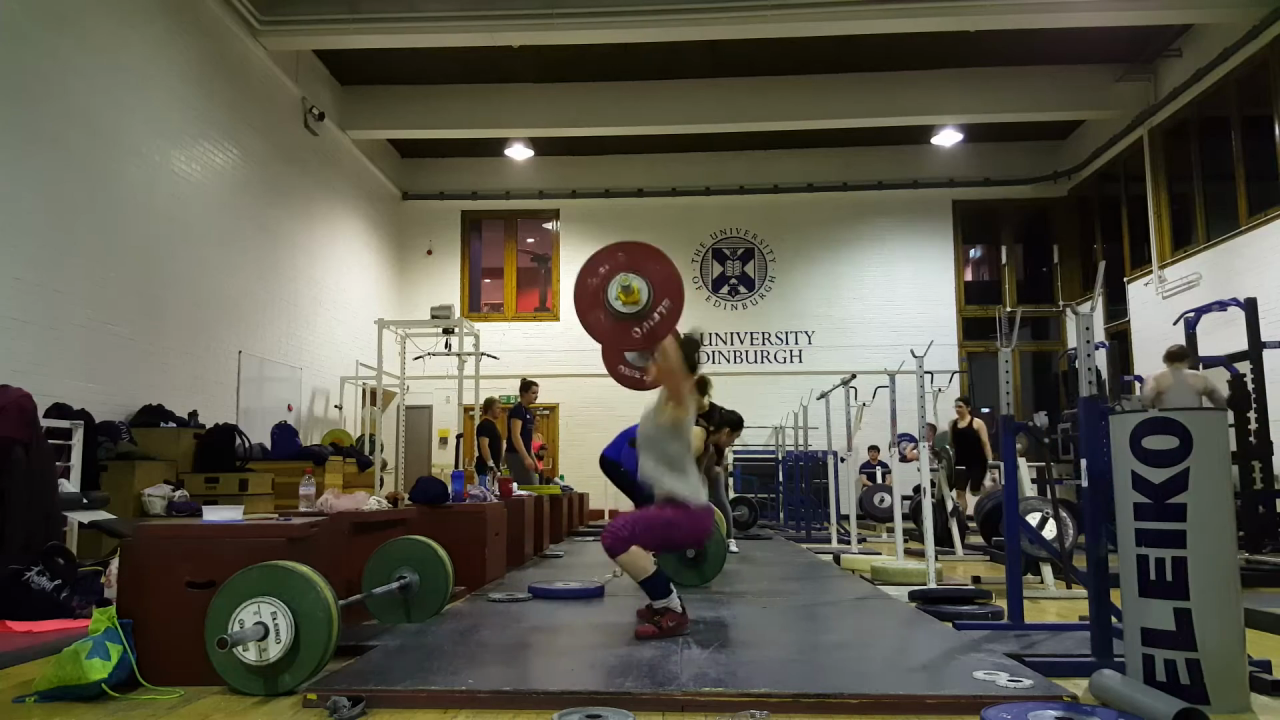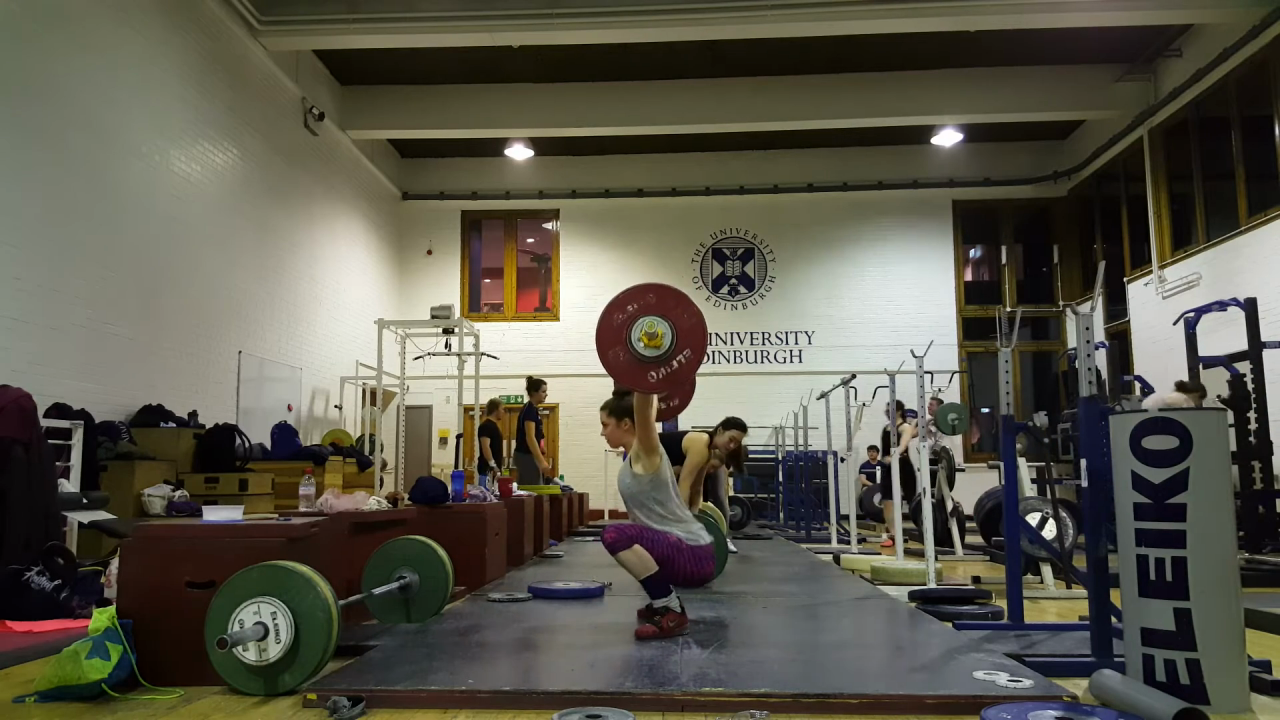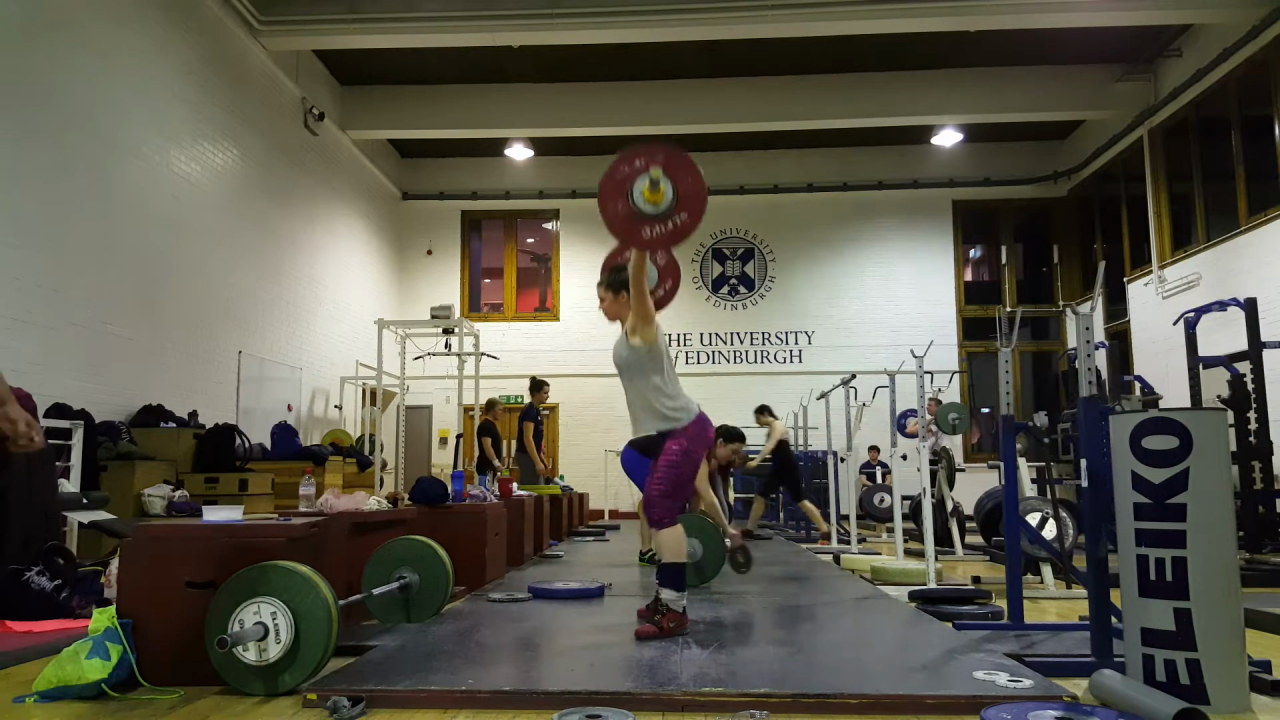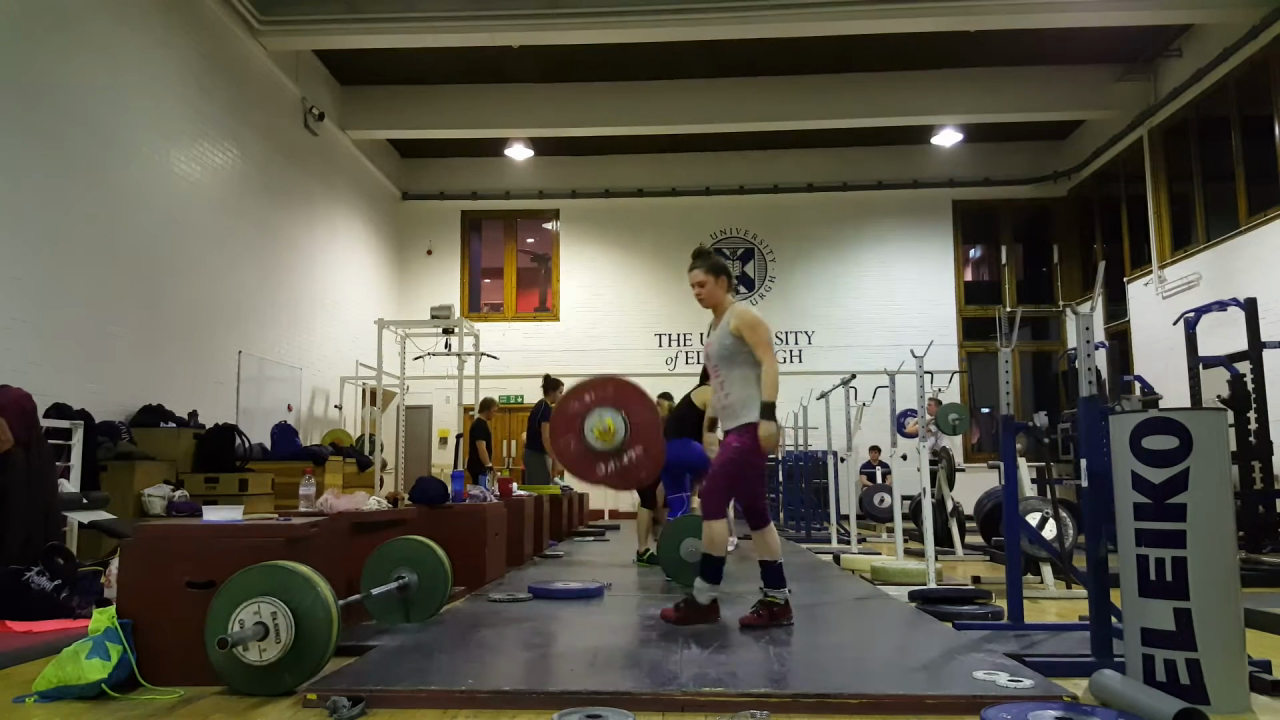
dt=1s
person 1, frame 1
left shoulder: (677, 399)
right shoulder: (670, 401)
left elbow: (667, 354)
left hip: (689, 515)
right hip: (675, 505)
left knee: (615, 535)
right knee: (622, 537)
left ankle: (671, 611)
right ankle: (666, 599)
person 1, frame 2
left shoulder: (645, 453)
right shoulder: (638, 455)
left elbow: (642, 410)
right elbow: (649, 411)
left hip: (693, 556)
right hip: (685, 551)
left knee: (616, 535)
right knee: (623, 538)
left ankle: (671, 612)
right ankle: (665, 601)
person 1, frame 3
left shoulder: (640, 323)
right shoulder: (630, 328)
left elbow: (640, 278)
right elbow: (634, 281)
left wrist: (641, 245)
right wrist: (636, 251)
left hip: (687, 429)
right hip: (675, 432)
left knee: (661, 510)
right knee: (656, 509)
left ankle: (674, 610)
right ankle: (666, 596)
person 1, frame 4
left shoulder: (742, 315)
right shoulder: (715, 323)
left elbow: (769, 364)
left wrist: (768, 417)
right wrist: (706, 428)
left hip: (751, 426)
right hip: (739, 428)
left knee: (713, 503)
right knee: (754, 513)
left ankle: (704, 600)
right ankle: (777, 600)
